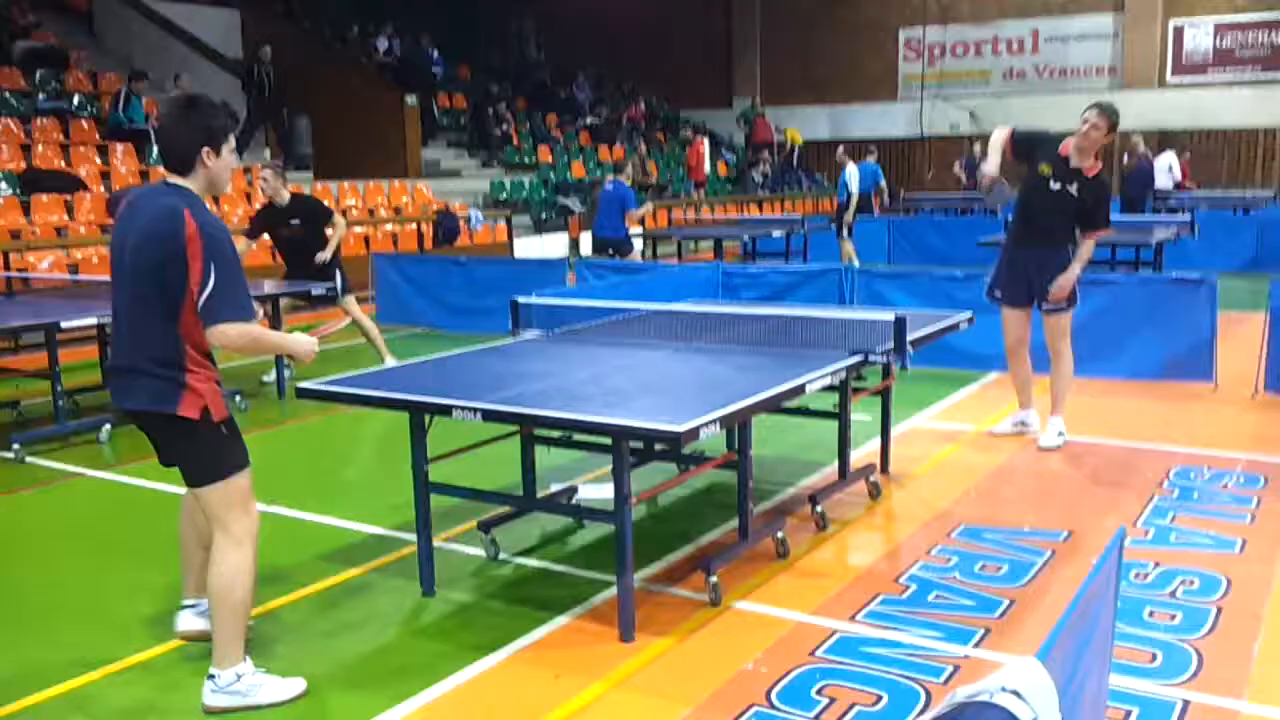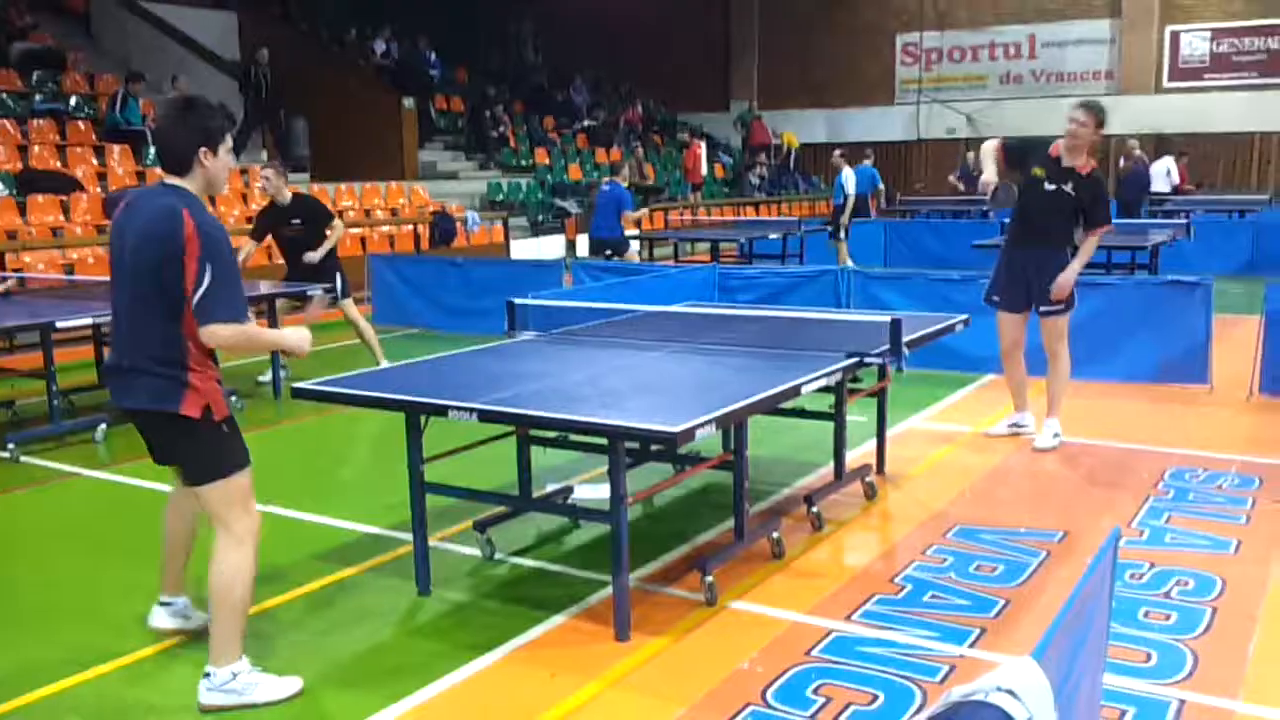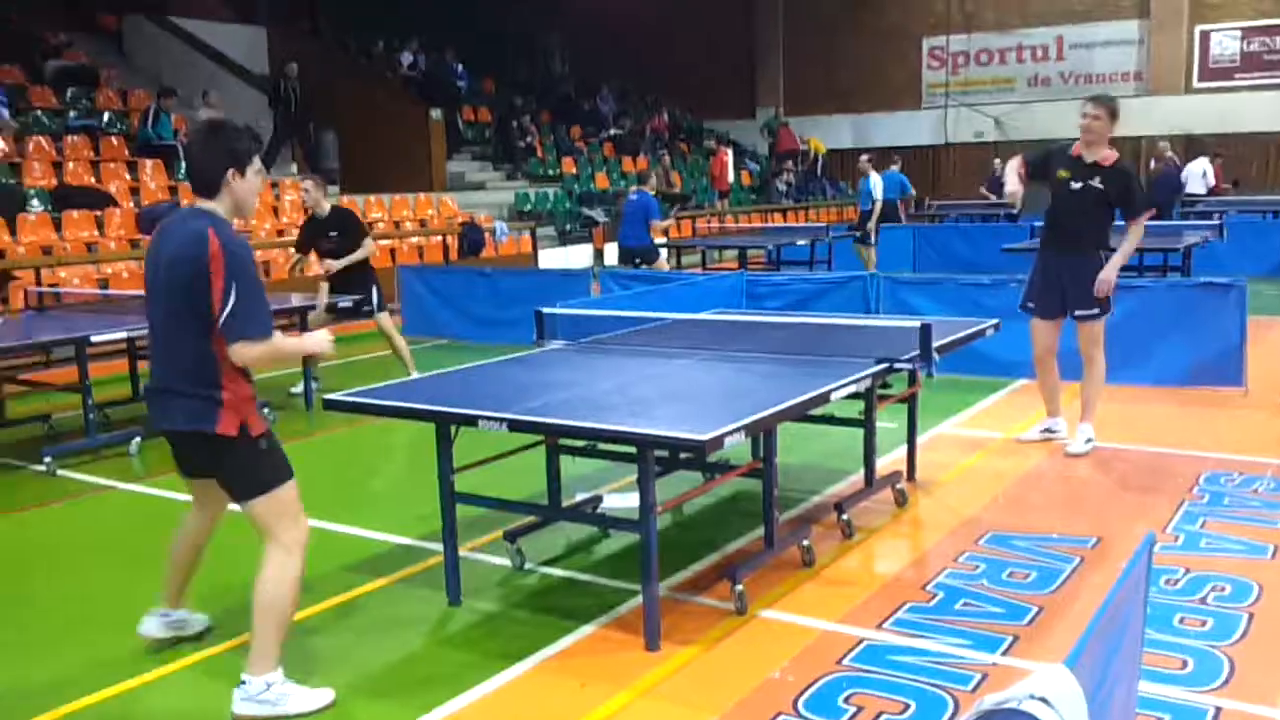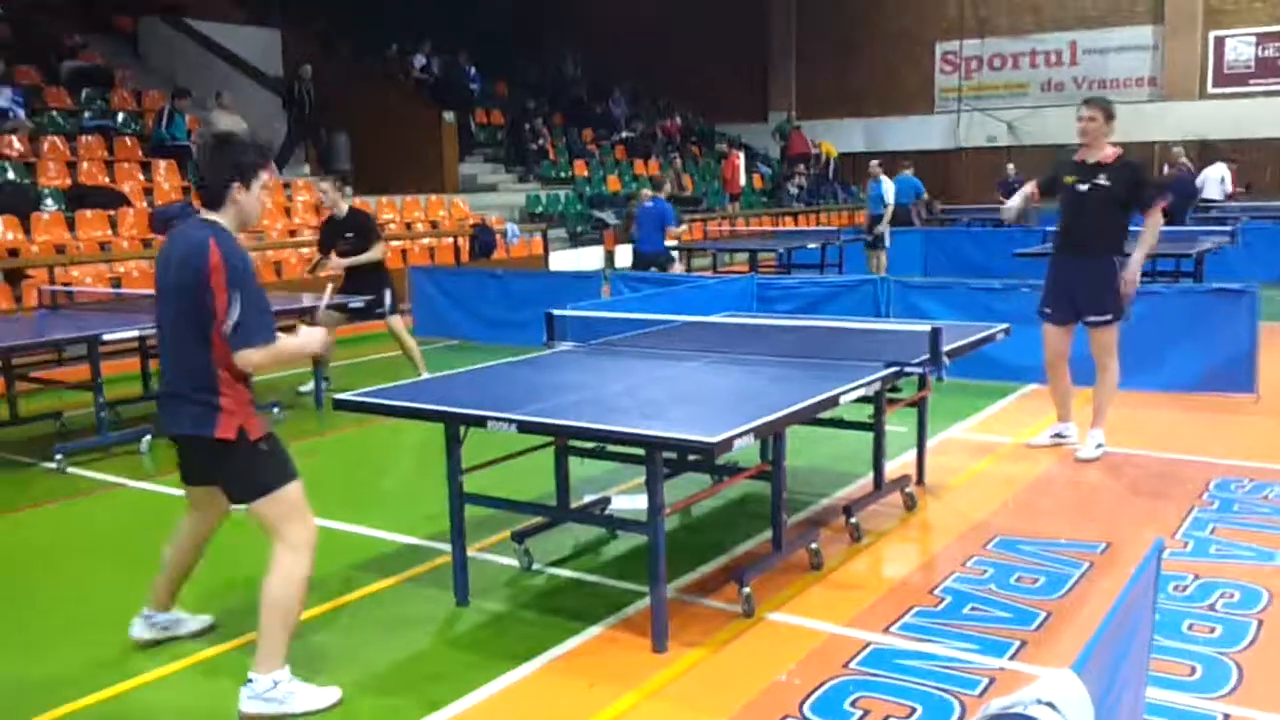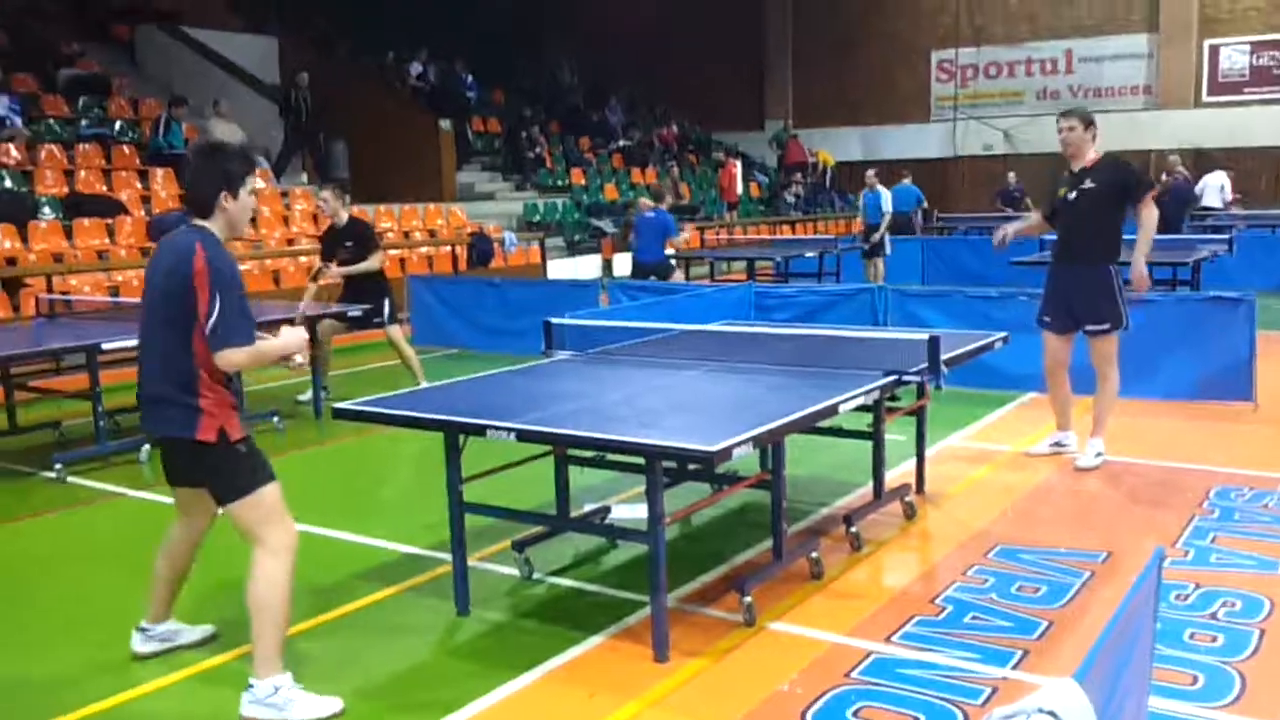
dt=0.1s
person 1, frame 1
left shoulder: (132, 206)
right shoulder: (201, 227)
right elbow: (226, 332)
left wrist: (238, 311)
right wrist: (292, 344)
left hip: (136, 382)
right hip: (182, 392)
left knee: (203, 487)
right knee: (238, 525)
left ankle: (195, 604)
right ankle: (229, 676)
person 1, frame 2
left shoulder: (131, 206)
right shoulder: (199, 226)
right elbow: (218, 332)
left wrist: (232, 312)
right wrist: (285, 338)
left hip: (135, 382)
right hip: (183, 391)
left knee: (192, 486)
right knee: (238, 523)
left ankle: (173, 603)
right ankle: (225, 675)
person 1, frame 3
left shoulder: (167, 232)
right shoulder: (226, 246)
right elbow: (247, 350)
left wrist: (277, 336)
right wrist: (308, 345)
left hip: (177, 403)
right hip: (222, 412)
left knee: (208, 505)
right knee: (288, 536)
left ankle: (167, 613)
person 1, frame 4
left shoulder: (178, 239)
right shoulder: (226, 255)
right elbow: (252, 356)
left wrist: (281, 337)
right wrist: (306, 343)
left hip: (185, 408)
right hip: (224, 418)
left knee: (205, 512)
right knee: (297, 534)
left ankle: (156, 615)
person 1, frame 5
left shoulder: (170, 247)
right shoulder: (212, 260)
right elbow: (230, 357)
left wrist: (265, 343)
right wrist: (281, 344)
left hip: (166, 411)
right hip: (203, 419)
left knee: (193, 518)
right knee: (276, 538)
left ankle: (155, 627)
person 2, frame 1
left shoulder: (1097, 185)
right shoulder: (1042, 145)
left elbow: (1090, 237)
right elbow: (1001, 135)
left wrist: (1071, 273)
right wrist: (992, 161)
left hip: (1055, 260)
right hip: (1016, 254)
left knee: (1058, 344)
right knee: (1013, 342)
left ankle: (1056, 422)
right ankle: (1026, 414)
person 2, frame 2
left shoulder: (1093, 183)
right shoulder: (1035, 150)
left elbow: (1093, 235)
right elbow: (991, 147)
left wrist: (1072, 271)
right wrist: (989, 172)
left hip: (1053, 263)
right hip: (1014, 258)
left knee: (1055, 347)
right knee: (1009, 346)
left ankle: (1052, 423)
right ankle: (1021, 416)
person 2, frame 3
left shoulder: (1120, 174)
right shoulder: (1059, 156)
left elbow: (1137, 225)
right elbow: (1017, 163)
left wrist: (1114, 266)
right wrist: (1012, 181)
left hip: (1088, 265)
right hip: (1049, 262)
left knee: (1091, 351)
right knee: (1042, 351)
left ankle: (1086, 427)
right ankle: (1054, 421)
person 2, frame 4
left shoulder: (1128, 170)
right shoulder: (1068, 167)
left elbow: (1154, 216)
right elbow: (1035, 189)
left wrist: (1136, 261)
right wrist: (1018, 200)
left hip: (1102, 270)
right hip: (1062, 268)
left knee: (1104, 357)
right knee: (1054, 356)
left ankle: (1097, 433)
right ankle: (1064, 426)
person 2, frame 5
left shoulder: (1115, 170)
right shoulder: (1065, 180)
left elbow: (1149, 211)
right elbow: (1044, 222)
left wrist: (1139, 259)
right wrist: (1012, 229)
left hip: (1099, 276)
right hip: (1060, 277)
left knee: (1104, 366)
right knee: (1053, 364)
left ankle: (1096, 442)
right ankle: (1063, 435)
person 3, frame 1
left shoulder: (307, 203)
right shoulder: (264, 214)
left elbow: (340, 224)
right elbow: (246, 242)
left wrist: (329, 251)
left hip: (326, 267)
right hip: (297, 272)
left knee: (353, 312)
left ankle: (387, 360)
right ankle: (282, 366)
person 3, frame 2
left shoulder: (307, 203)
right shoulder: (267, 214)
left elbow: (338, 228)
right elbow: (253, 243)
left wrist: (320, 252)
right wrist: (240, 261)
left hip: (326, 268)
right hip: (297, 273)
left knee: (351, 315)
left ankle: (382, 362)
right ankle: (278, 366)
person 3, frame 3
left shoulder: (346, 217)
right shoulder: (308, 226)
left elbow: (370, 247)
right elbow: (301, 256)
left wrist: (341, 263)
right wrist: (294, 266)
left hip: (363, 282)
right hip: (336, 286)
left knee: (386, 327)
right knee: (309, 324)
left ankle: (413, 374)
right ankle: (311, 378)
person 3, frame 4
left shoulder: (361, 219)
right shoulder: (328, 226)
left elbow: (380, 252)
right elbow: (324, 257)
left wrist: (345, 262)
left hip: (377, 283)
right hip: (351, 286)
left knee: (397, 329)
right knee: (321, 323)
left ankle: (424, 375)
right ankle: (321, 377)
person 3, frame 5
left shoulder: (361, 228)
right shoulder: (329, 235)
left elbow: (377, 262)
right elbow: (325, 267)
left wrist: (342, 271)
right wrist: (312, 286)
left hip: (376, 293)
right hip: (351, 295)
left knee: (396, 339)
right knee: (321, 332)
left ankle: (422, 384)
right ankle: (320, 386)
